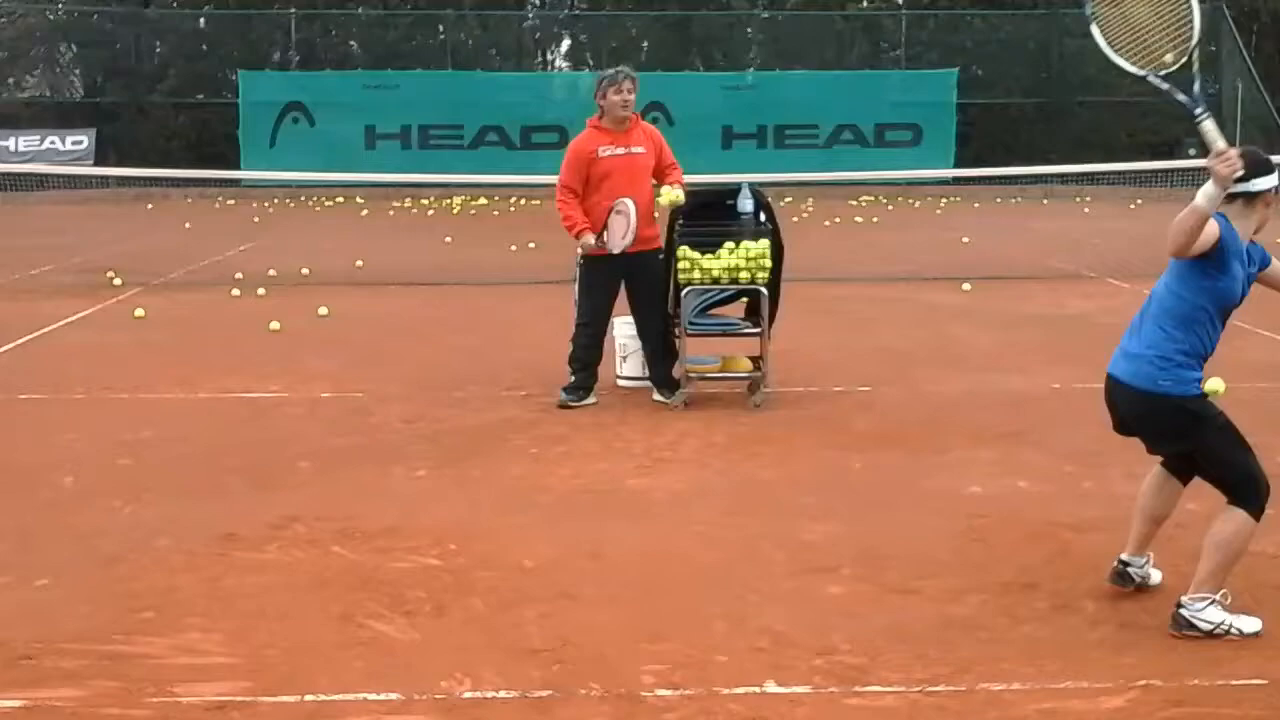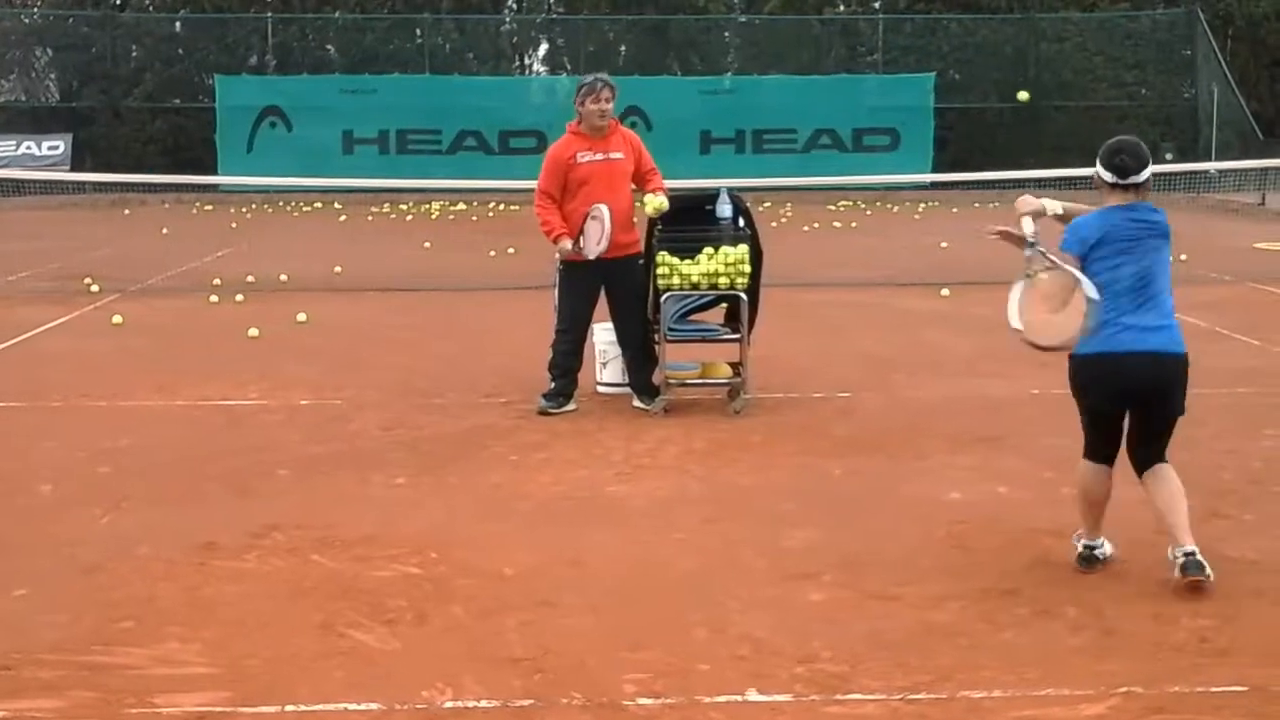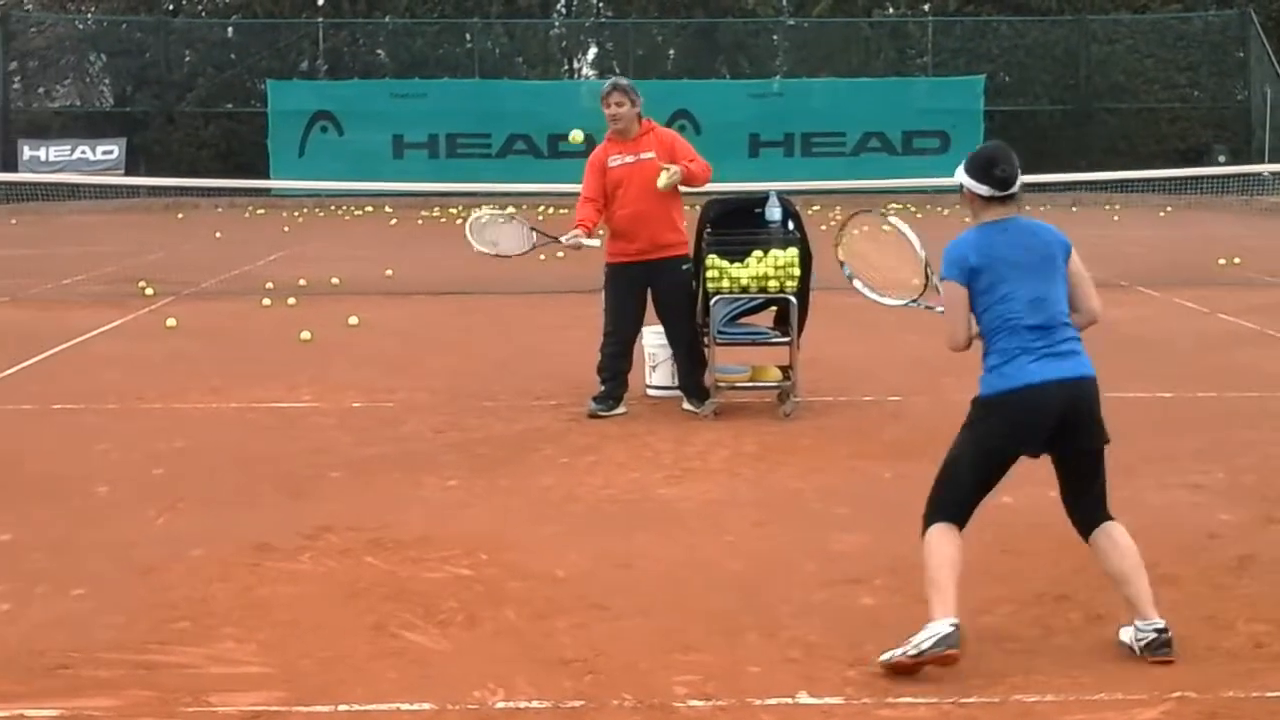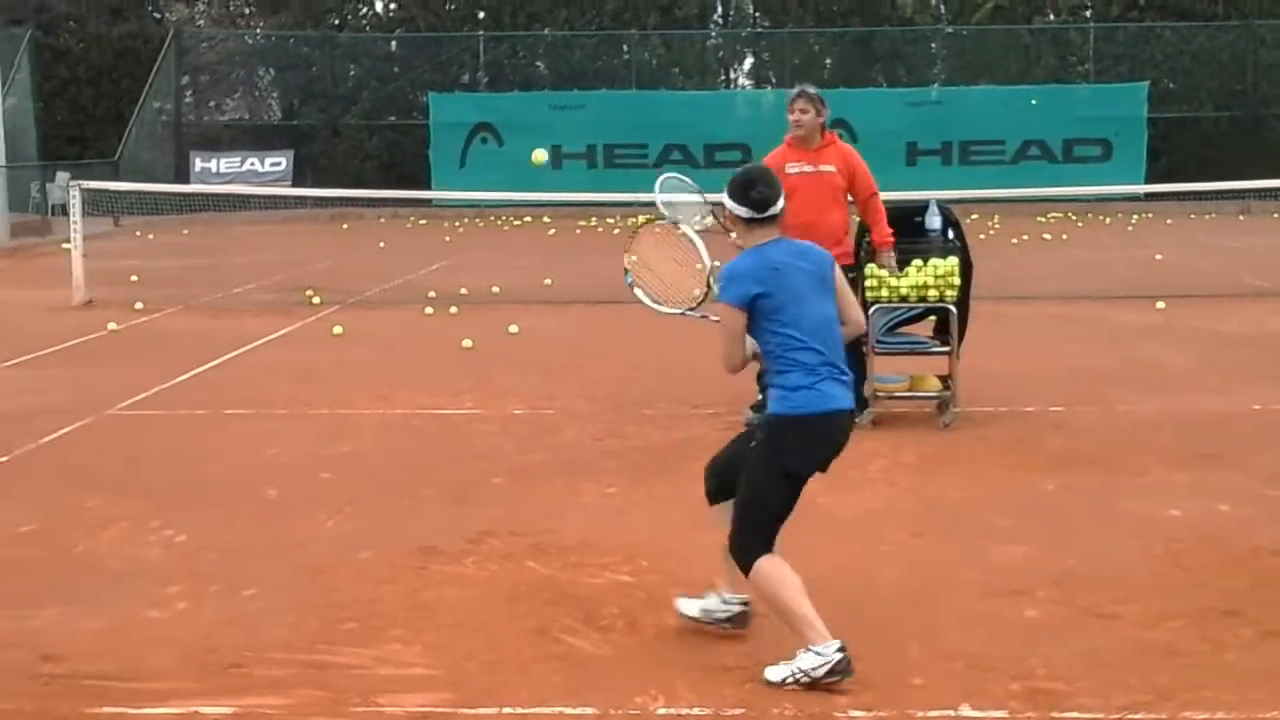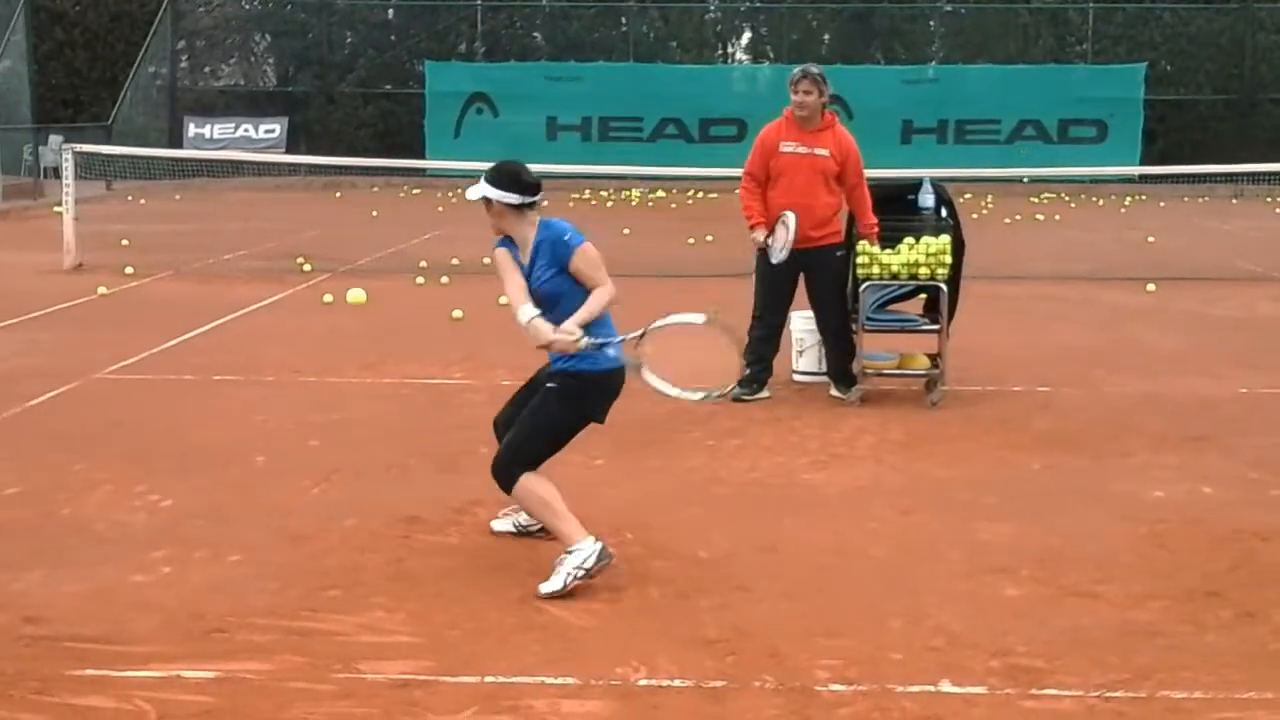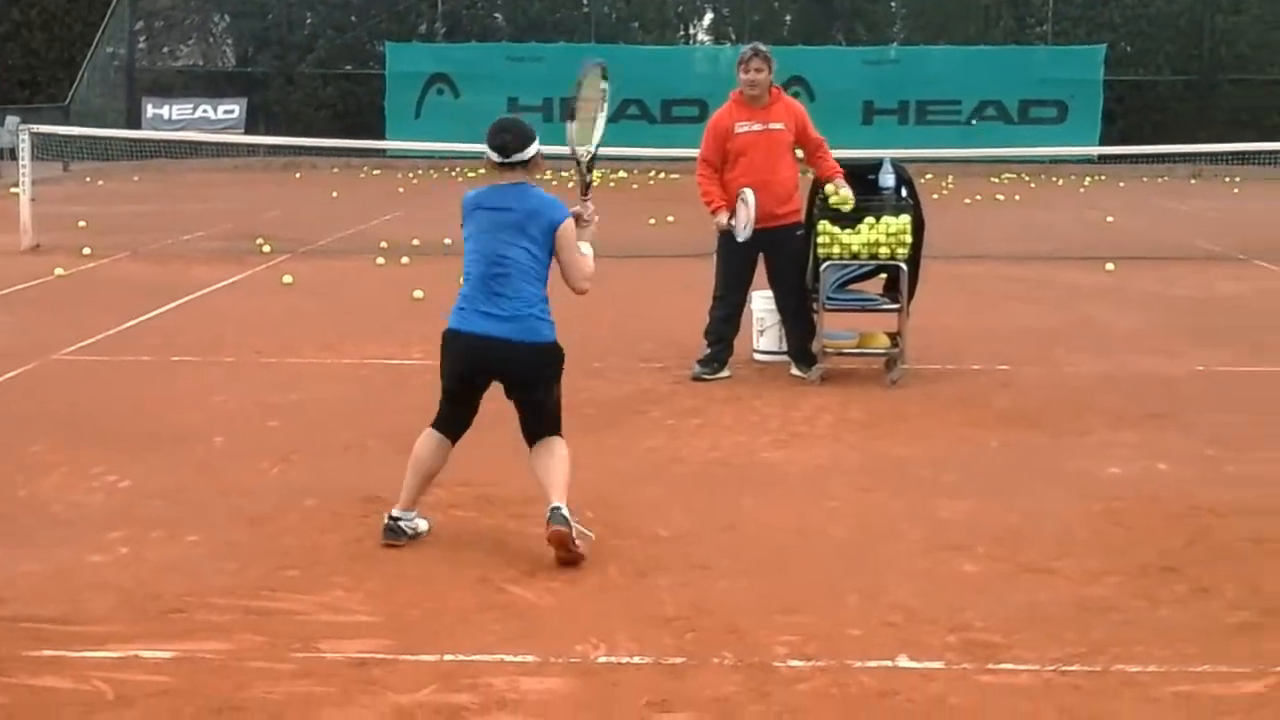
dt=0.7s
person 1, frame 1
right shoulder: (1215, 231)
right elbow: (1181, 243)
right wrist: (1212, 187)
left hip: (1128, 381)
right hip: (1164, 392)
left knee: (1182, 460)
left ankle: (1131, 564)
right ankle: (1198, 607)
person 1, frame 2
left shoulder: (1082, 231)
right shoulder: (1159, 220)
left wrist: (1029, 241)
right wrist: (1052, 208)
left hip: (1100, 360)
right hip: (1165, 360)
left knee: (1099, 448)
right knee: (1151, 458)
left ankle: (1091, 544)
right ankle: (1188, 553)
person 1, frame 3
left shoulder: (962, 251)
right shoulder: (1053, 239)
left elbow: (958, 339)
right elbow: (1091, 312)
left hip: (1010, 399)
right hip: (1076, 388)
left knee: (944, 515)
right knee: (1094, 515)
left ankle: (941, 628)
right ankle: (1152, 627)
person 1, frame 4
left shoulder: (741, 271)
right shoulder: (818, 256)
left elbow: (732, 360)
right elbow: (855, 324)
left hip: (797, 417)
right hip: (835, 412)
left knee: (752, 544)
right knee: (720, 476)
left ankle: (823, 651)
right ankle: (731, 599)
person 1, frame 5
left shoulder: (559, 237)
right shoulder: (505, 248)
left elbow: (606, 289)
right elbow: (516, 294)
left wrist: (577, 323)
right wrist: (535, 323)
left hip: (588, 371)
right hip: (586, 368)
left knee: (508, 464)
right knee: (507, 427)
left ankle: (583, 550)
right ankle: (536, 513)
person 1, frame 6
left shoulder: (472, 203)
right shoulder: (555, 211)
right elbow: (581, 283)
right wrist: (584, 240)
left hip: (467, 338)
right hip: (531, 343)
left knee: (447, 424)
right knee: (547, 435)
left ankle: (401, 517)
right ankle: (558, 513)
person 2, frame 1
left shoulder: (650, 135)
right shoulder: (583, 143)
left elbow: (670, 170)
right elbow: (567, 194)
left wrist: (674, 187)
right wrist: (582, 231)
left hip: (646, 247)
right hip: (600, 250)
left knee: (655, 320)
right knee: (591, 322)
left ankle: (664, 383)
right ankle: (581, 385)
person 2, frame 2
left shoulder: (629, 140)
right shoulder: (562, 149)
left elbow: (649, 174)
right elbow: (545, 199)
left wrist: (657, 193)
right wrist: (559, 236)
left hip: (626, 252)
right hip: (579, 256)
left knee: (635, 326)
right knee: (570, 328)
left ankle: (644, 389)
right ankle: (561, 392)
person 2, frame 3
left shoulder: (665, 139)
right shoulder: (600, 155)
left elbow: (700, 168)
right elbow: (591, 200)
left wrist: (681, 171)
right wrist: (582, 227)
left hip: (671, 253)
right hip: (623, 258)
left knee: (683, 328)
right knee: (618, 332)
left ankle: (695, 393)
right ankle: (611, 395)
person 2, frame 4
left shoulder: (844, 154)
right shoulder: (776, 159)
left elbow: (869, 200)
left wrist: (883, 244)
left hip: (837, 264)
left ankle: (855, 401)
right ankle: (768, 402)
person 2, frame 5
left shoulder: (841, 139)
right shoulder: (771, 135)
left elbow: (856, 188)
right elbow: (751, 182)
left wrist: (869, 233)
right wrist: (757, 224)
left hip: (826, 245)
left knee: (834, 317)
right knee: (766, 317)
left ankle: (843, 380)
right ankle: (755, 379)
person 2, frame 6
left shoulder: (792, 110)
right shoulder: (722, 118)
left elbow: (816, 148)
right elbow: (707, 168)
left wrist: (834, 176)
right wrist: (718, 208)
left hip: (786, 222)
left knee: (794, 295)
right knee: (728, 296)
left ankle: (803, 358)
right ankle: (715, 359)
